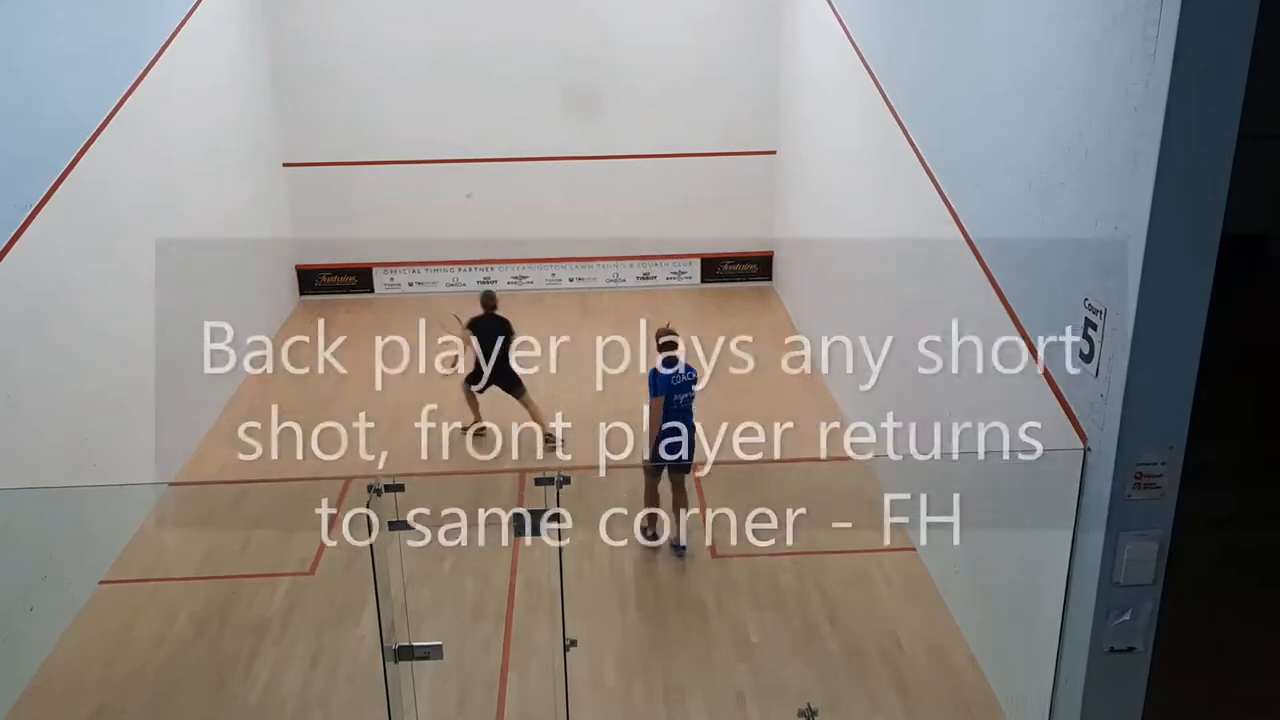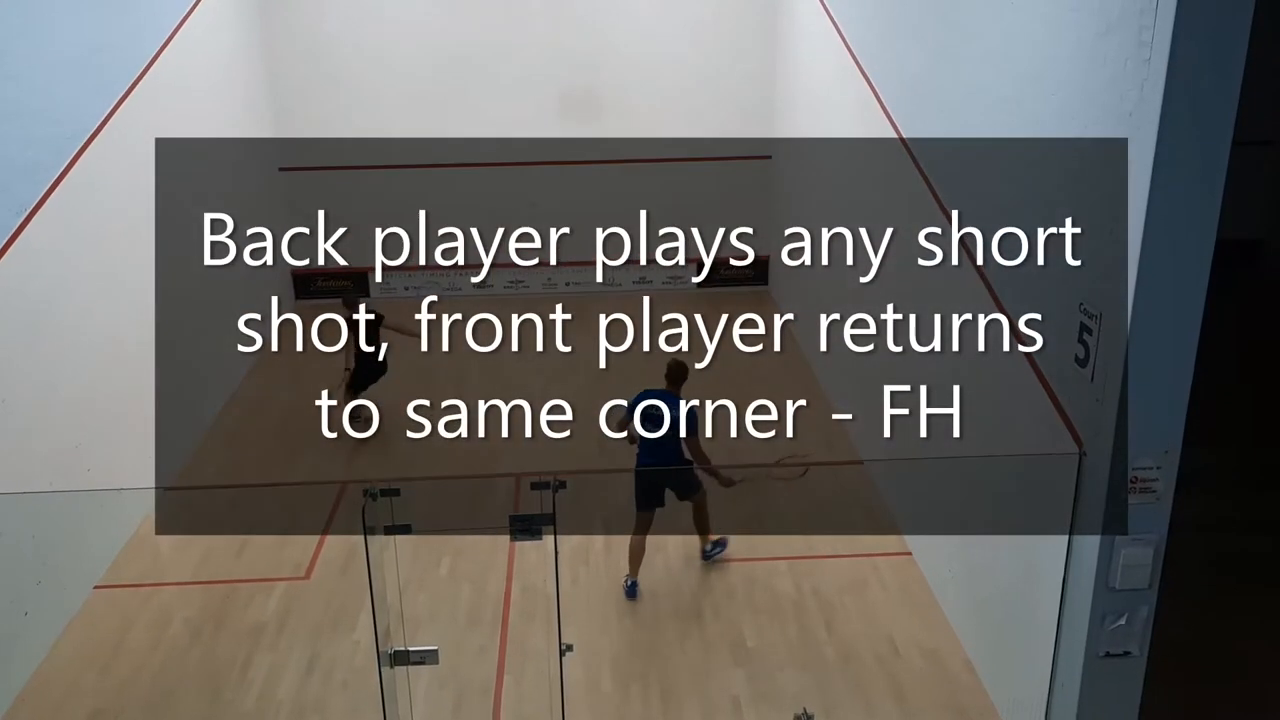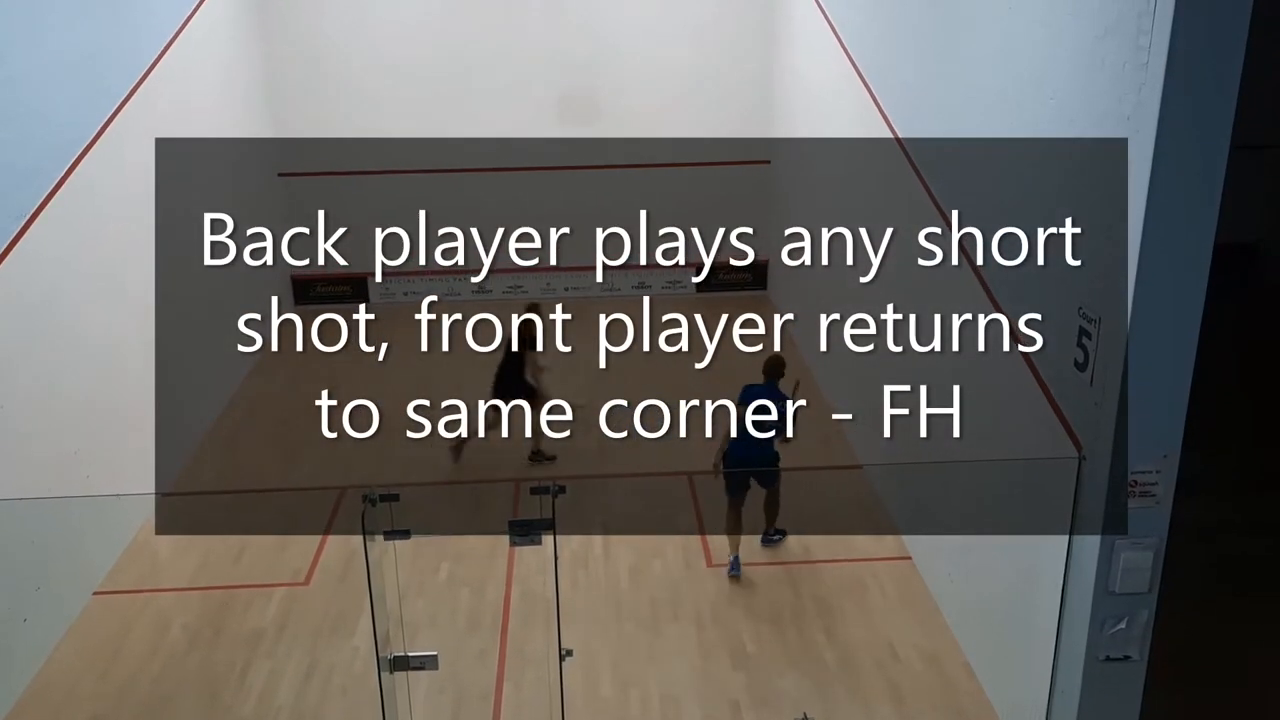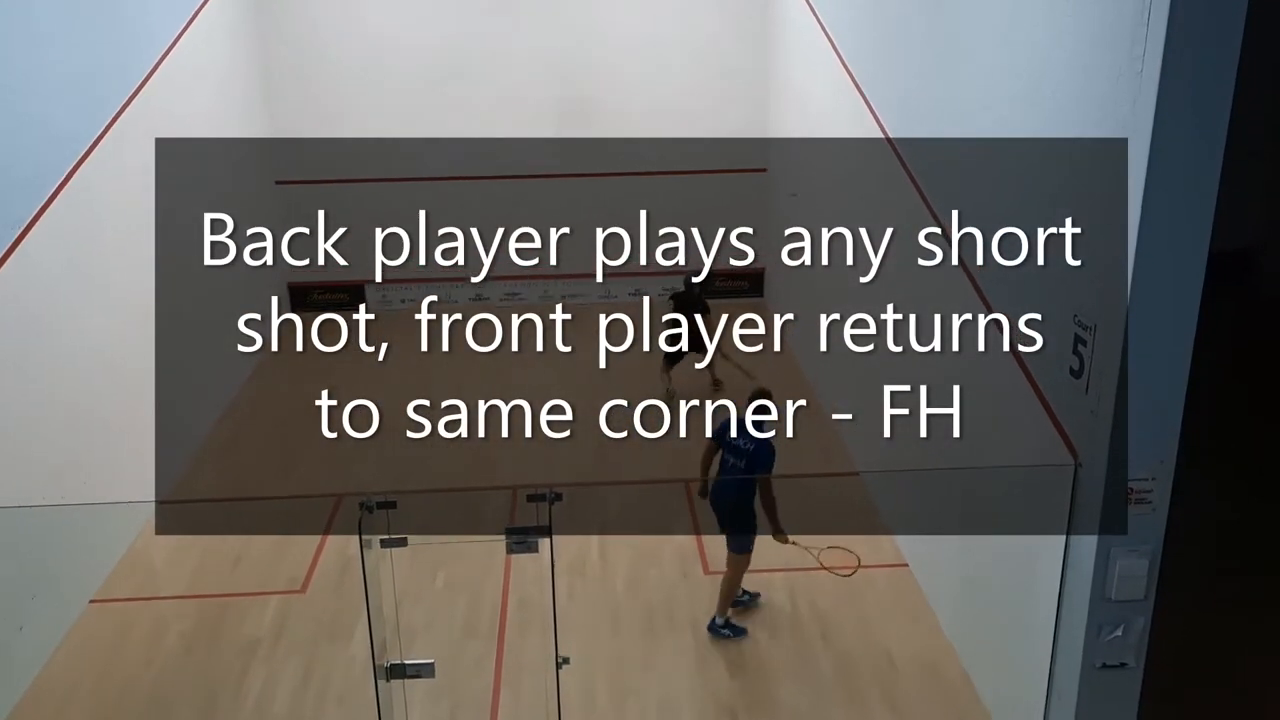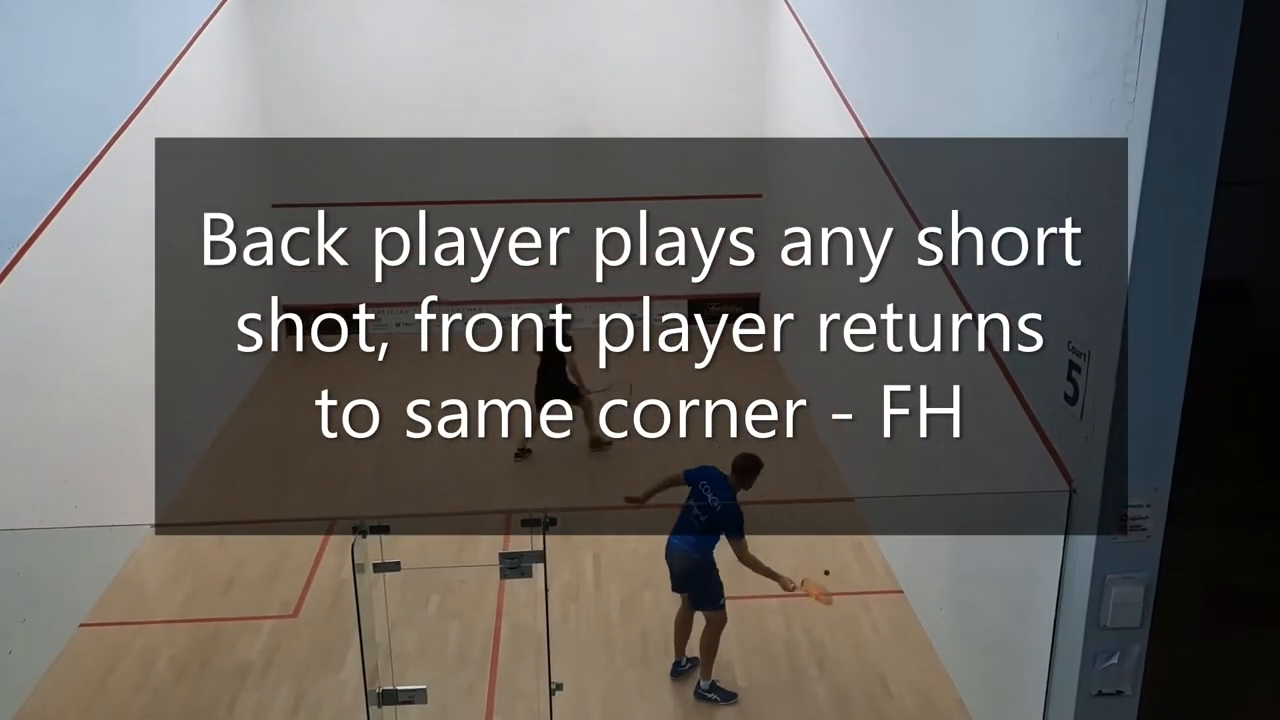
dt=1s
person 1, frame 1
left shoulder: (658, 373)
right shoulder: (691, 372)
left elbow: (656, 412)
left wrist: (649, 447)
left hip: (662, 437)
right hip: (685, 436)
left knee: (651, 482)
right knee: (679, 486)
left ankle: (651, 532)
right ankle: (679, 540)
person 1, frame 2
left shoulder: (645, 397)
right shoulder: (686, 412)
left elbow: (622, 425)
right elbow: (696, 453)
left wrist: (632, 438)
right wrist: (719, 477)
left hip: (646, 469)
right hip: (675, 468)
left knee: (641, 527)
right knee: (700, 498)
left ankle: (632, 582)
right ankle: (707, 547)
person 1, frame 3
left shoulder: (750, 392)
right shoulder: (785, 403)
left elbow: (736, 421)
right elbow: (785, 435)
left wrist: (720, 454)
left hip: (736, 457)
right hip: (764, 459)
left knee: (734, 506)
right knee: (773, 490)
left ankle: (735, 560)
right ankle: (770, 533)
person 1, frame 4
left shoulder: (728, 425)
right shoulder: (764, 447)
left elbow: (706, 456)
right elbow: (765, 492)
left wrist: (704, 483)
right wrist: (777, 528)
left hip: (718, 497)
right hip: (738, 505)
left knee: (737, 549)
right knee: (738, 564)
left ankle: (735, 593)
right ankle: (719, 621)
person 1, frame 5
left shoulder: (707, 474)
right shoulder: (731, 510)
left elbow: (670, 481)
right elbow: (743, 556)
left wrist: (644, 498)
right wrist: (779, 578)
left hip: (674, 547)
right hip: (694, 558)
left knee: (688, 603)
right knee: (717, 620)
left ankle: (679, 662)
right ankle: (705, 686)
